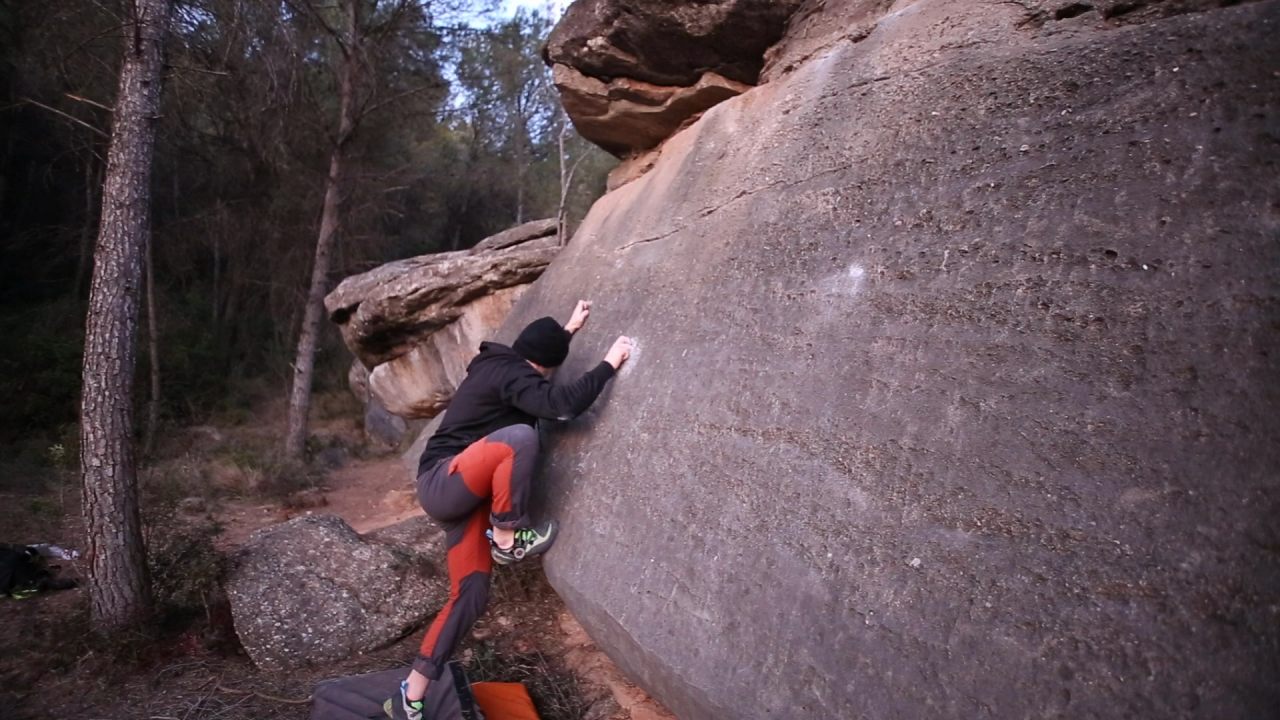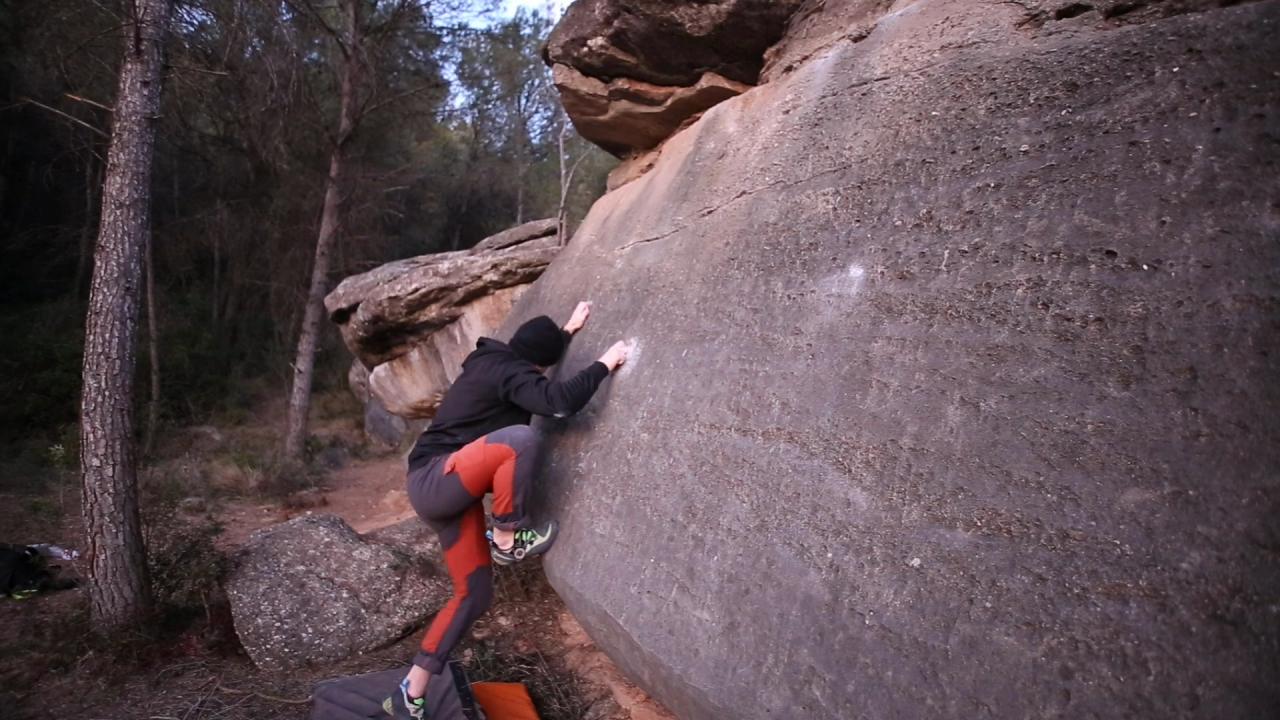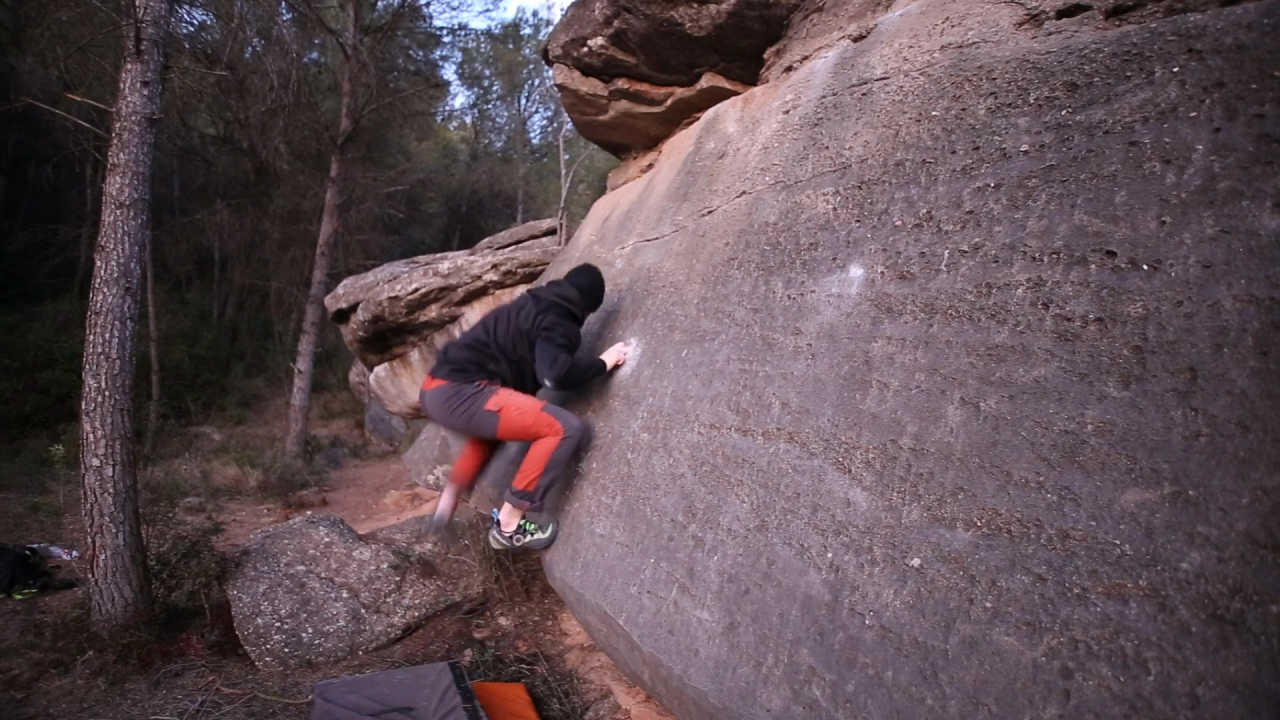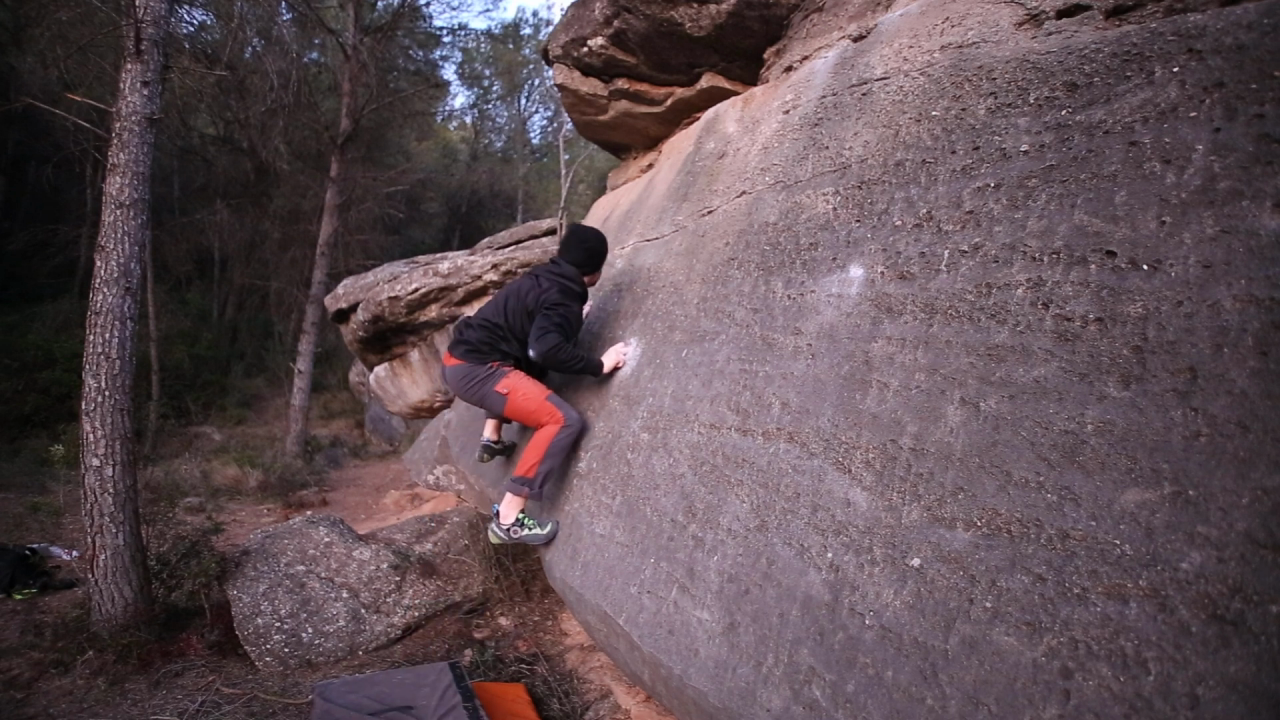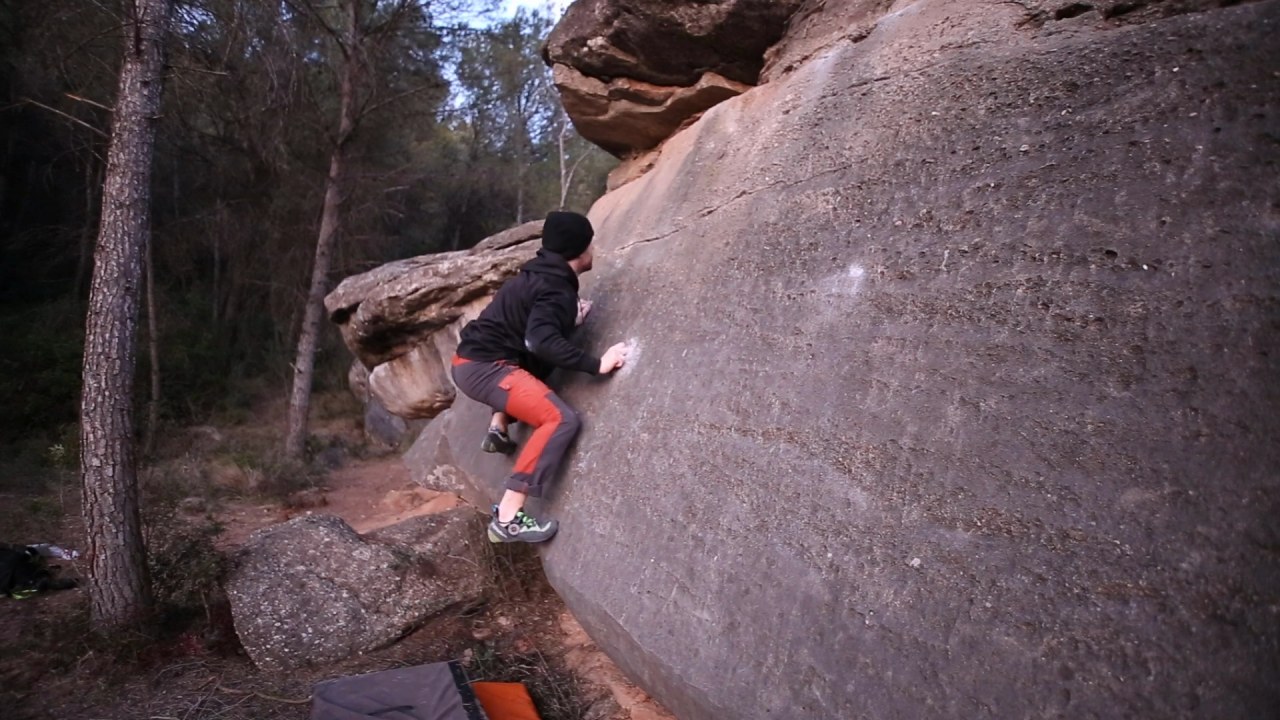
dt=0.5s
person 1, frame 1
left shoulder: (499, 365)
right shoulder: (512, 375)
left elbow: (536, 351)
right elbow: (561, 404)
left wrist: (568, 331)
right wrist: (609, 364)
left hip: (459, 492)
right hip: (443, 483)
left knee: (470, 595)
right knee: (520, 437)
right ankle: (508, 539)
person 1, frame 2
left shoulder: (494, 363)
right shoulder: (509, 373)
left elbow: (534, 352)
right elbow: (559, 400)
left wrist: (569, 330)
right wrist: (604, 364)
left hip: (444, 489)
right hip: (435, 480)
left knee: (474, 593)
right knee: (520, 438)
right ankle: (508, 539)
person 1, frame 3
left shoulder: (535, 303)
right shoulder: (559, 323)
right elbow: (555, 374)
right wrist: (602, 364)
left hip: (436, 389)
right hip: (460, 394)
left knee: (489, 439)
right knee: (565, 429)
left ankle: (447, 503)
right ankle: (509, 527)
person 1, frame 4
left shoulder: (543, 279)
right shoulder: (563, 301)
right elbow: (544, 350)
left wrist: (571, 321)
right wrist: (598, 365)
left hip: (460, 361)
right hip: (476, 371)
right knee: (563, 421)
left ankle: (491, 438)
right ankle: (508, 519)
person 1, frame 5
left shoulder: (539, 275)
right shoulder: (556, 290)
right elbow: (541, 342)
left wrist: (569, 321)
right wrist: (597, 364)
left hip: (470, 361)
right hip: (485, 368)
left knee: (529, 365)
right knee: (561, 420)
left ankle: (498, 430)
right ankle: (507, 519)
